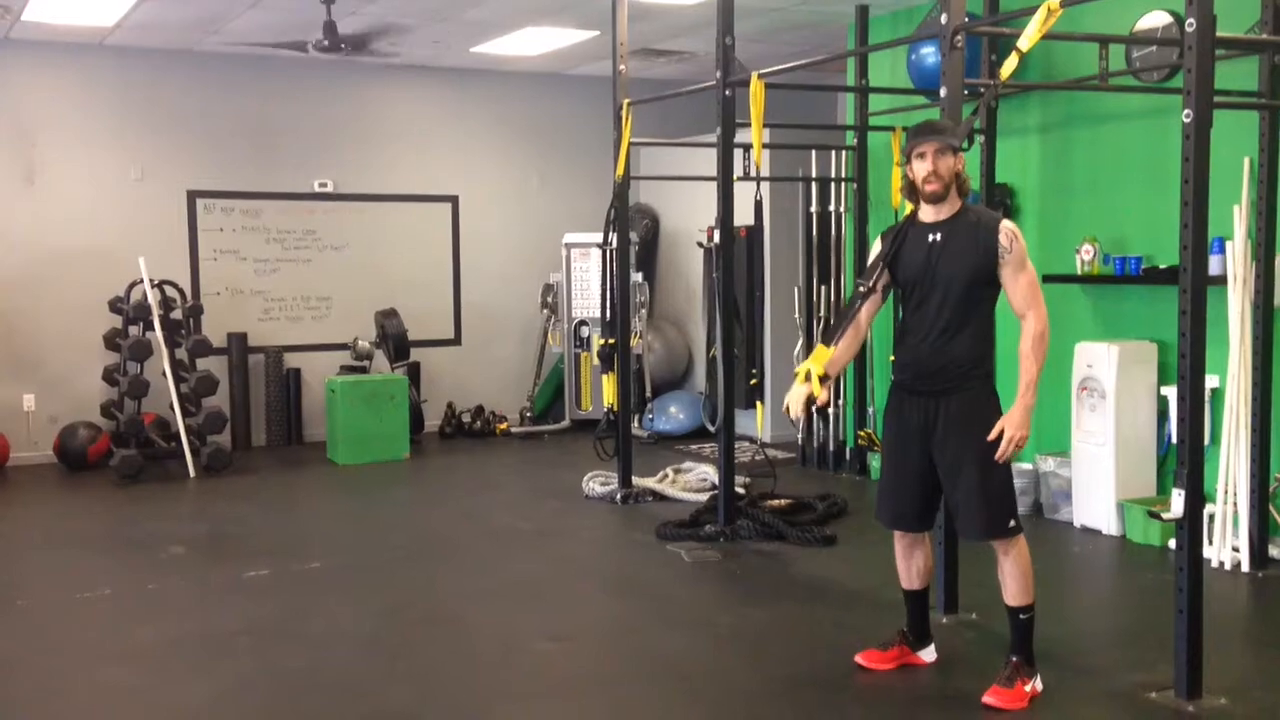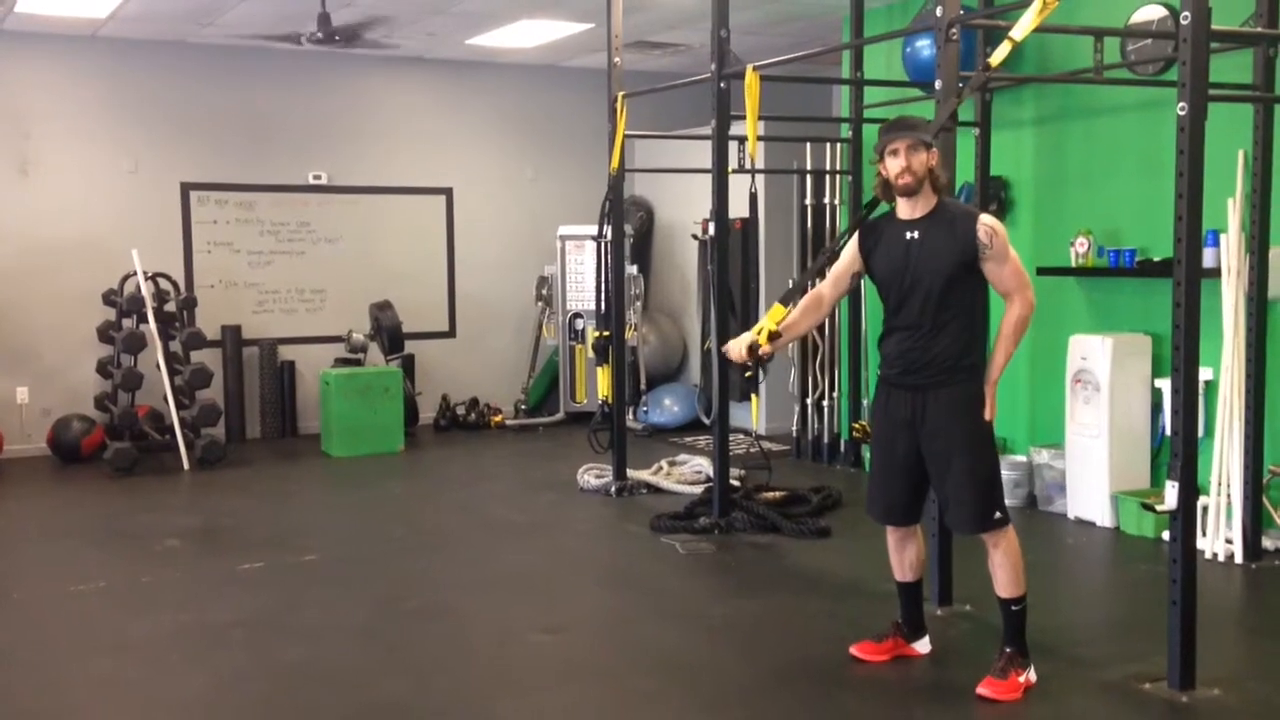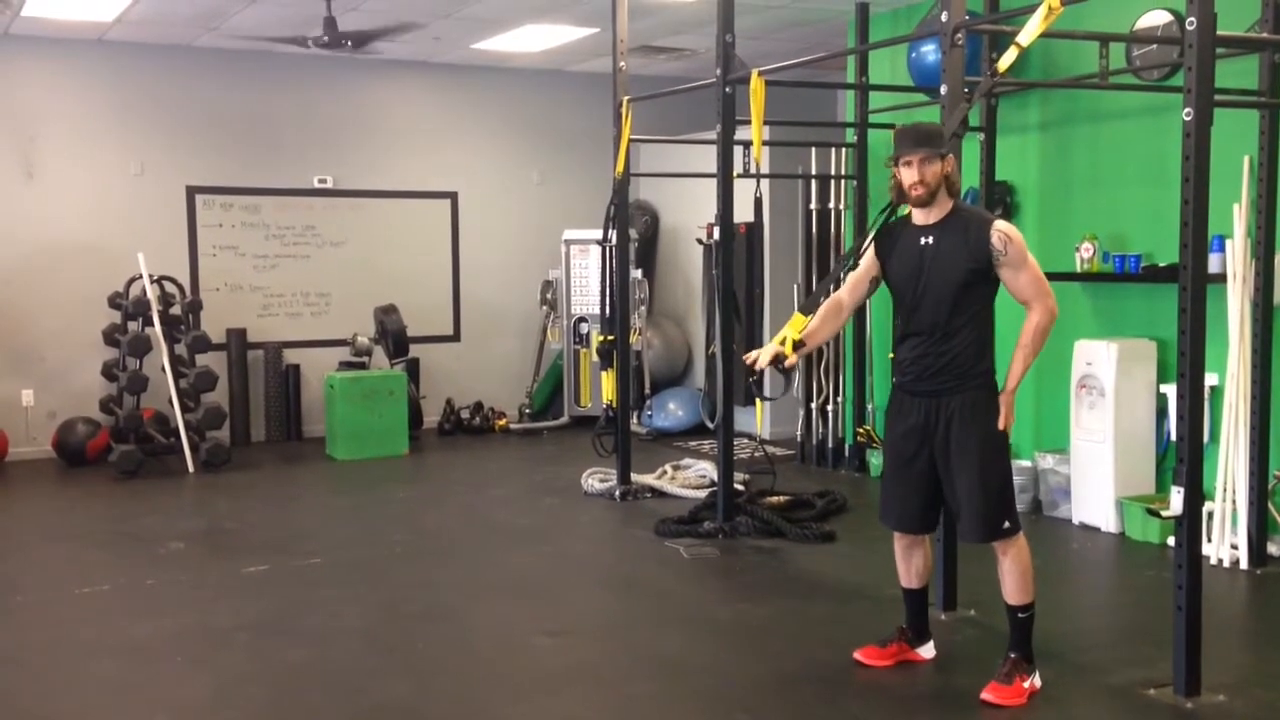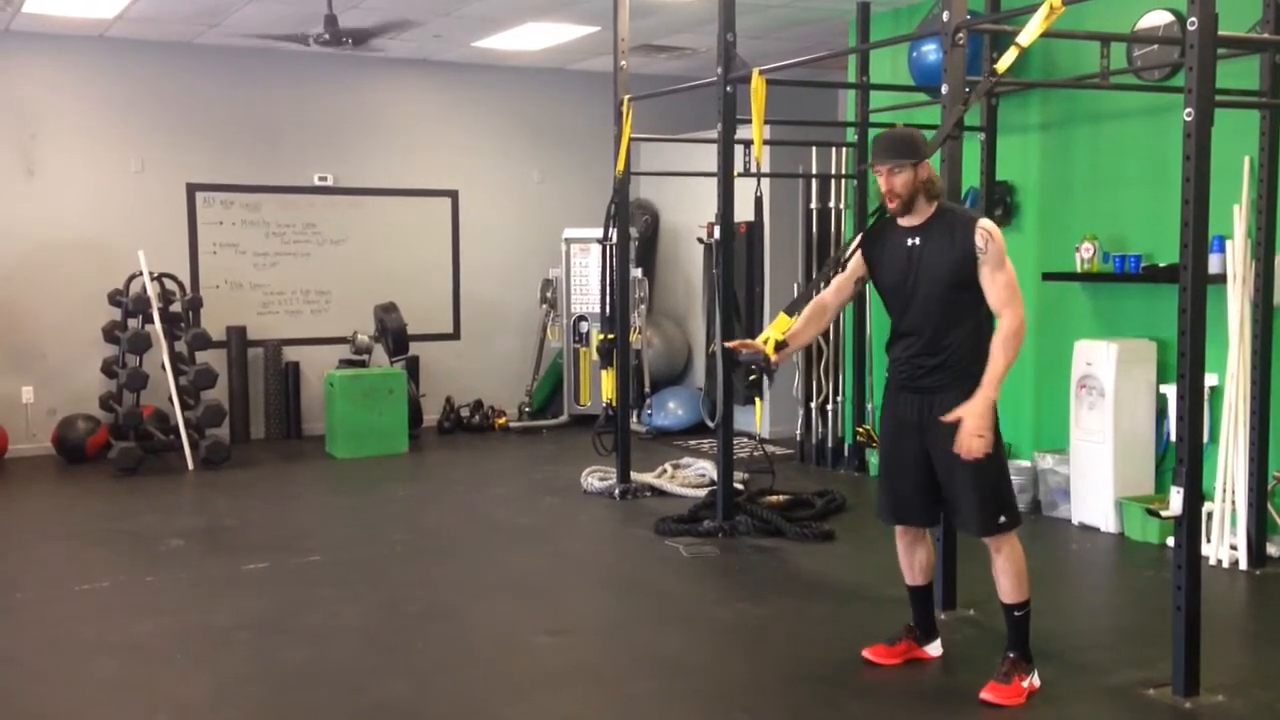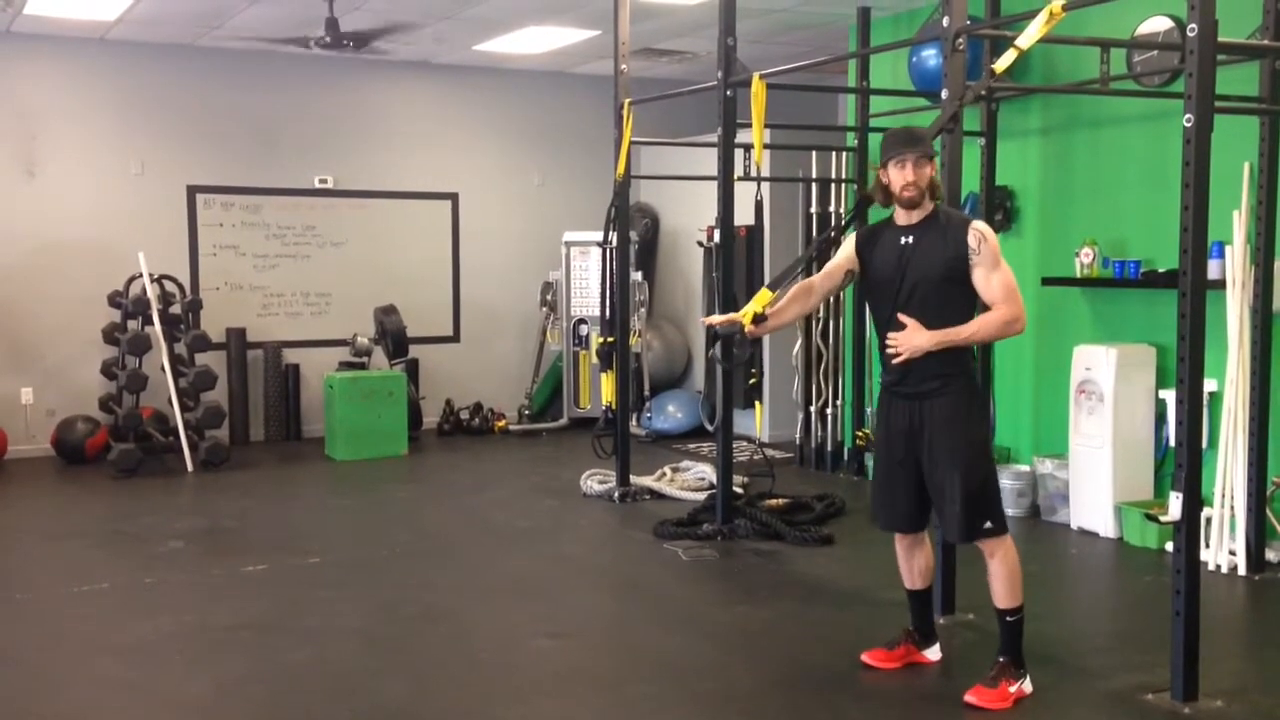
dt=0.7s
person 1, frame 1
left shoulder: (996, 233)
right shoulder: (894, 240)
left elbow: (1033, 316)
right elbow: (860, 315)
left wrist: (1024, 403)
right wrist: (817, 376)
left hip: (969, 403)
right hip: (907, 401)
left knee: (1002, 531)
right knee: (906, 525)
left ankle: (1023, 663)
right ankle: (917, 639)
person 1, frame 2
left shoulder: (974, 228)
right shoulder: (870, 236)
left elbow: (1021, 298)
right elbow: (824, 295)
left wrist: (989, 379)
right wrist: (772, 337)
left hip: (956, 396)
right hip: (894, 395)
left knee: (990, 522)
right knee: (896, 517)
left ankle: (1016, 654)
right ankle: (911, 630)
person 1, frame 3
left shoulder: (990, 234)
right shoulder: (886, 240)
left elbow: (1042, 306)
right elbow: (844, 300)
left wrist: (1009, 388)
right wrist: (792, 345)
left hip: (970, 403)
right hip: (908, 401)
left knee: (1001, 531)
right knee: (906, 525)
left ankle: (1022, 661)
right ankle: (916, 635)
person 1, frame 4
left shoulder: (974, 232)
right shoulder: (873, 242)
left elbow: (1011, 317)
right elbow: (828, 302)
left wrist: (984, 401)
right wrist: (778, 346)
left hip: (962, 402)
right hip: (903, 399)
left knee: (996, 529)
right knee: (907, 522)
left ankle: (1020, 660)
right ankle: (923, 633)
person 1, frame 5
left shoulder: (968, 234)
right shoulder: (866, 242)
left elbow: (1012, 316)
right elbow: (815, 289)
left wrist: (933, 339)
right wrist: (755, 323)
left hip: (953, 401)
right hip: (897, 401)
left knee: (988, 531)
right knee: (905, 525)
left ankle: (1013, 666)
right ankle: (922, 637)
